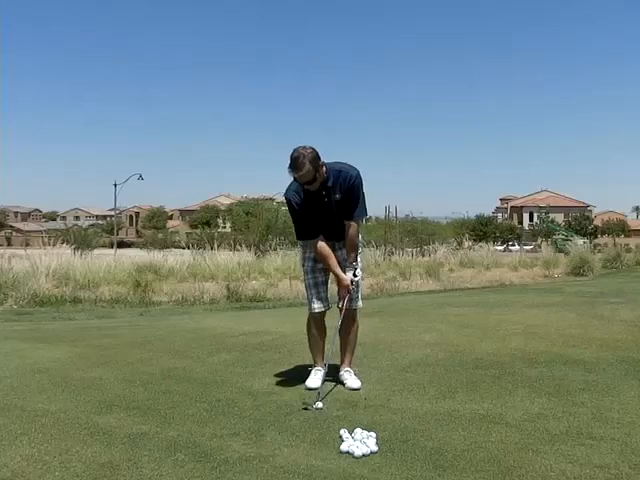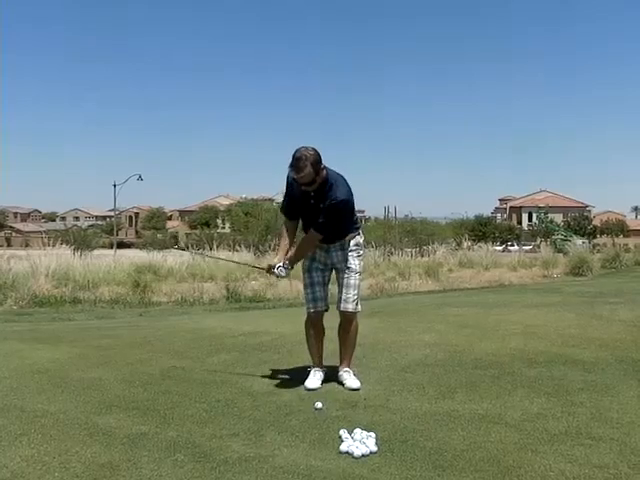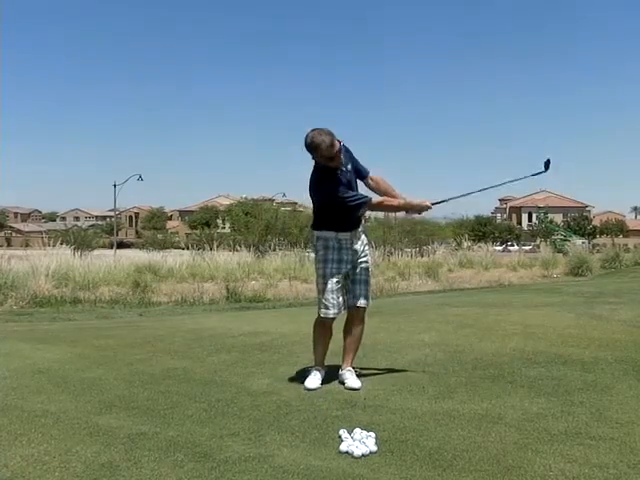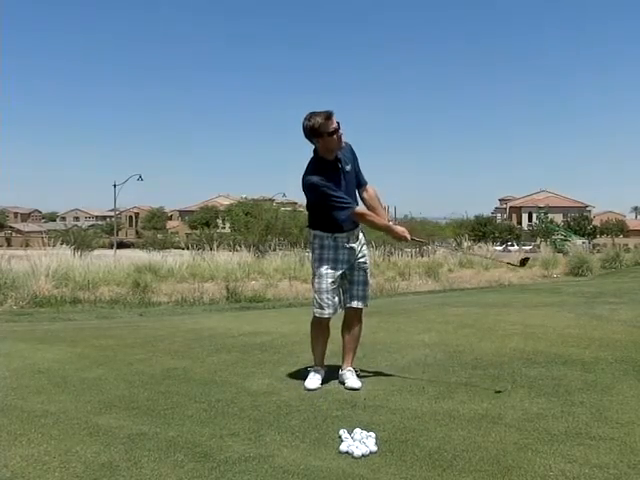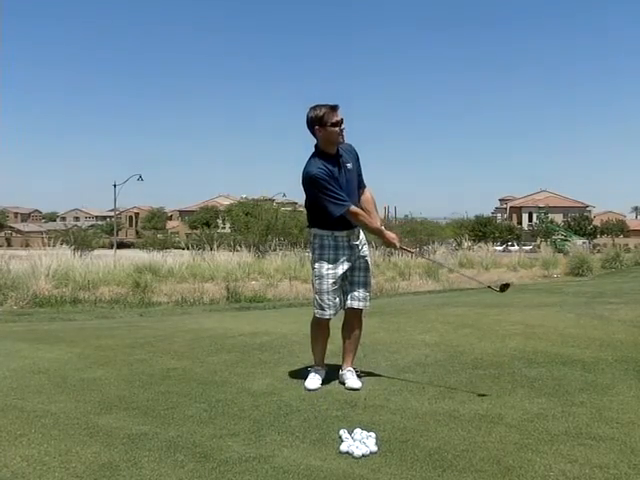
dt=0.7s
person 1, frame 1
left shoulder: (348, 176)
right shoulder: (294, 195)
left elbow: (352, 225)
right elbow: (315, 240)
left wrist: (350, 265)
right wrist: (339, 275)
left hip: (347, 244)
right hip: (315, 249)
left knee: (351, 308)
right knee: (316, 310)
left ankle: (346, 367)
right ankle: (318, 367)
person 1, frame 2
left shoulder: (340, 194)
right shoulder: (294, 181)
left elbow: (313, 236)
right elbow: (290, 219)
left wrist: (289, 263)
right wrist: (281, 255)
left hip: (346, 245)
right hip: (314, 249)
left knee: (348, 311)
right knee: (315, 312)
left ankle: (345, 368)
right ankle: (317, 368)
person 1, frame 3
left shoulder: (343, 151)
right shoulder: (323, 185)
left elbow: (370, 179)
right elbow: (374, 205)
left wrist: (403, 201)
right wrist: (410, 206)
left hip: (357, 238)
right hip: (331, 243)
left knee: (358, 309)
right knee: (328, 312)
left ankle: (347, 368)
right ankle: (317, 368)
person 1, frame 4
left shoulder: (347, 151)
right shoulder: (314, 179)
left elbow: (365, 189)
right elbow: (356, 213)
left wrist: (388, 224)
right wrist: (391, 229)
left hip: (355, 239)
right hip: (328, 243)
left knee: (355, 309)
right knee: (323, 311)
left ankle: (347, 368)
right ankle: (317, 368)
person 1, frame 5
left shoulder: (349, 152)
right shoulder: (314, 172)
left elbow: (363, 192)
right elbow: (350, 211)
left wrist: (380, 226)
right wrist: (382, 234)
left hip: (356, 238)
right hip: (328, 242)
left knee: (356, 308)
right knee: (323, 311)
left ankle: (347, 368)
right ankle: (318, 368)
